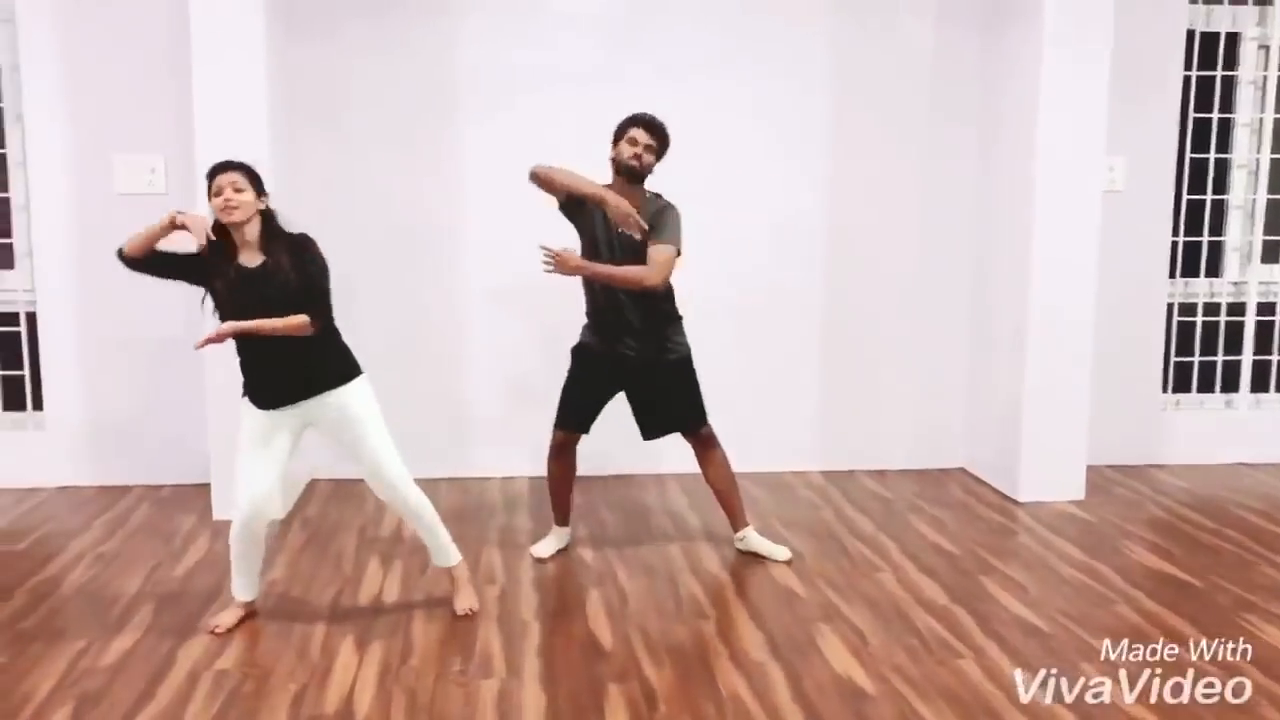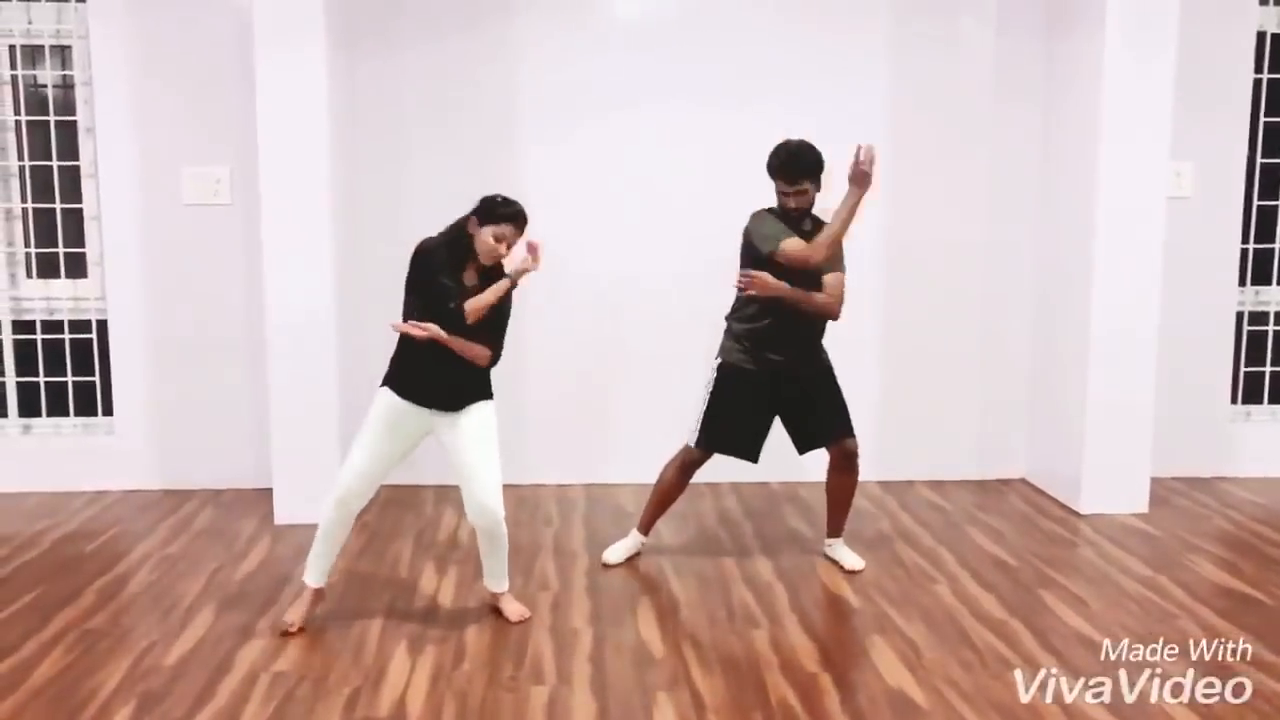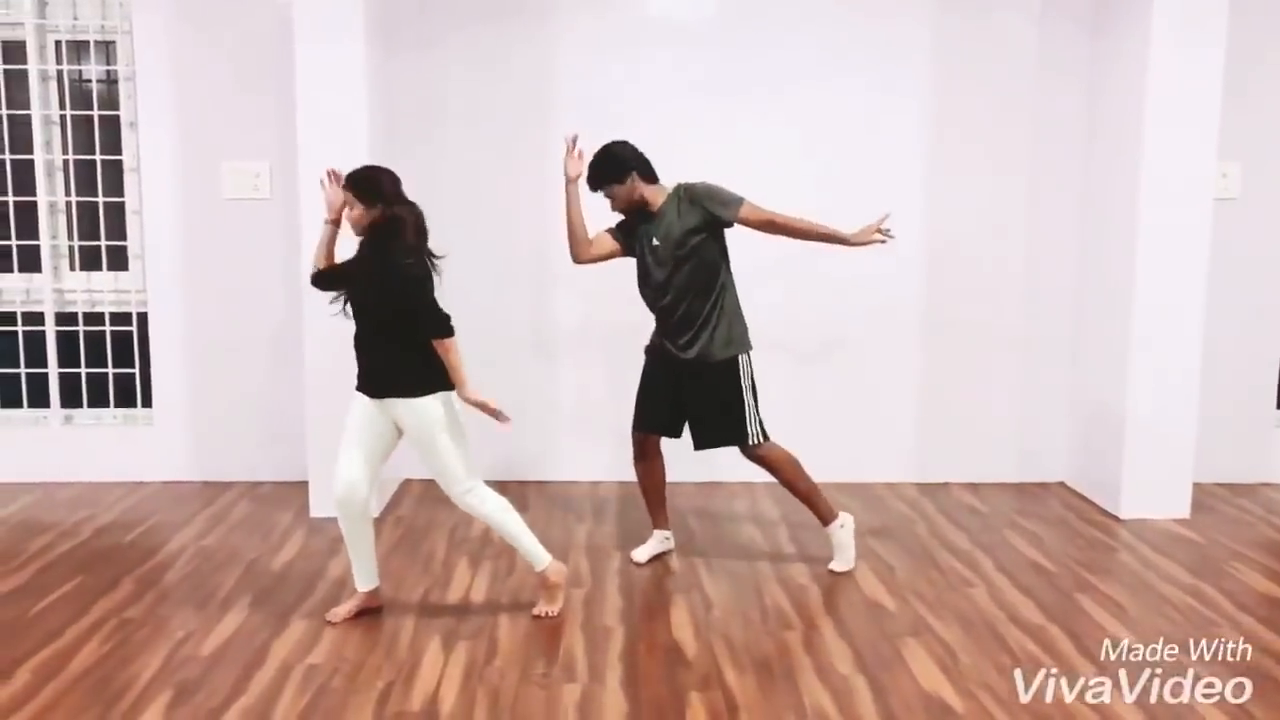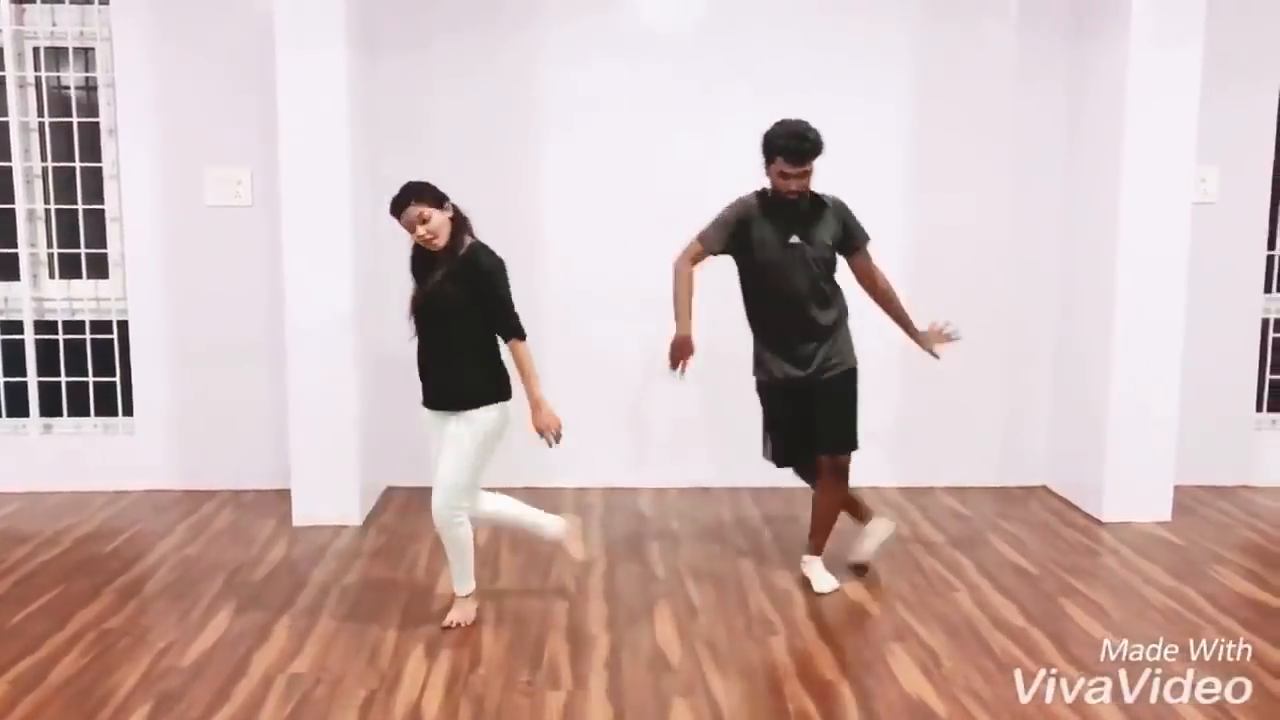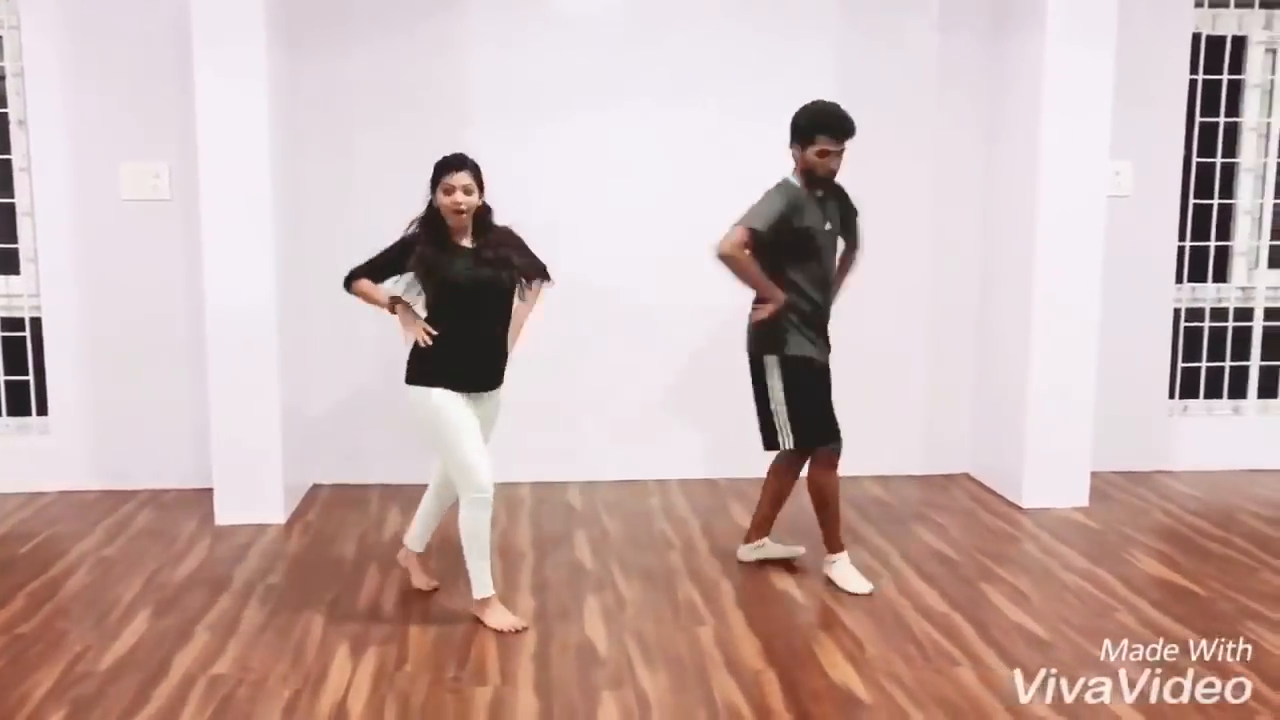
dt=1s
person 1, frame 1
left shoulder: (297, 248)
right shoulder: (212, 263)
left elbow: (316, 319)
right elbow: (131, 256)
left wrist: (241, 326)
right wrist: (169, 224)
left hip: (335, 386)
right hip: (267, 400)
left knee: (395, 483)
right knee: (252, 506)
left ankle: (457, 570)
right ankle: (244, 598)
person 1, frame 2
left shoulder: (498, 281)
right shoulder: (432, 254)
left elbow: (487, 355)
right elbow: (461, 314)
left wrist: (441, 335)
right wrist: (507, 280)
left hip: (467, 405)
right hip: (404, 397)
left knee: (486, 506)
right knee: (348, 492)
left ankle: (499, 590)
right ankle: (312, 588)
person 1, frame 3
left shoulder: (403, 259)
right shoulder: (374, 257)
left elbow: (437, 326)
right elbow: (323, 277)
left wrist: (463, 388)
right wrist: (332, 219)
left hip: (421, 394)
right hip: (373, 393)
left knee: (467, 492)
right knee: (348, 493)
left ankle: (550, 571)
right ankle: (367, 591)
person 1, frame 4
left shoulder: (480, 262)
right shoulder: (431, 264)
left elbow: (512, 330)
left wrist: (538, 402)
left hip: (480, 402)
right hip: (445, 400)
left knee: (449, 506)
right knee: (462, 501)
left ankle: (465, 594)
right ankle: (555, 528)
person 1, frame 5
left shoulder: (501, 240)
right shoulder: (421, 243)
left elbow: (538, 275)
right elbow: (357, 280)
left wrist: (515, 324)
right wrist: (403, 309)
left hip: (485, 381)
right hip: (435, 382)
left knee: (455, 475)
right knee: (478, 481)
left ankle: (411, 550)
right ankle: (485, 596)
person 2, frame 1
left shoulder: (663, 212)
right shoulder: (589, 202)
left elbow: (654, 277)
right elbow: (539, 173)
left wrist: (584, 267)
right wrist: (605, 196)
left hip: (660, 348)
right hip: (601, 345)
left knee: (702, 437)
right knee: (563, 438)
left ankle: (745, 533)
right ankle: (561, 529)
person 2, frame 2
left shoulder: (825, 230)
right shoulder: (762, 223)
left elbow: (833, 305)
right elbow: (813, 257)
left wrist: (781, 290)
right wrist: (855, 193)
left hip: (805, 362)
right hip: (745, 362)
left knee: (845, 449)
right knee: (694, 453)
left ankle: (833, 540)
right ankle: (638, 535)
person 2, frame 3
left shoulder: (698, 199)
right shoulder: (632, 230)
left elbow: (769, 221)
right elbow: (581, 253)
left wrist: (847, 238)
right wrist: (571, 185)
left hip: (721, 350)
right hip: (668, 350)
left knee: (756, 446)
right knee: (644, 438)
left ankle: (835, 522)
right ankle: (661, 533)
person 2, frame 4
left shoulder: (834, 213)
right shoulder: (746, 213)
left elbow: (871, 276)
right elbow: (686, 260)
left wrist: (916, 335)
right wrist: (684, 326)
left hip: (832, 360)
right hip: (777, 366)
left knee: (832, 462)
right knee: (800, 464)
left ankle: (813, 556)
right ankle: (870, 520)
person 2, frame 5
left shoulder: (836, 200)
right shoulder: (782, 201)
left elbow: (848, 248)
right elbow: (730, 246)
right wrist: (773, 294)
left hip: (810, 344)
right hip: (782, 347)
left knee: (801, 449)
right knee: (825, 449)
left ankle: (756, 539)
right ankle: (835, 556)
